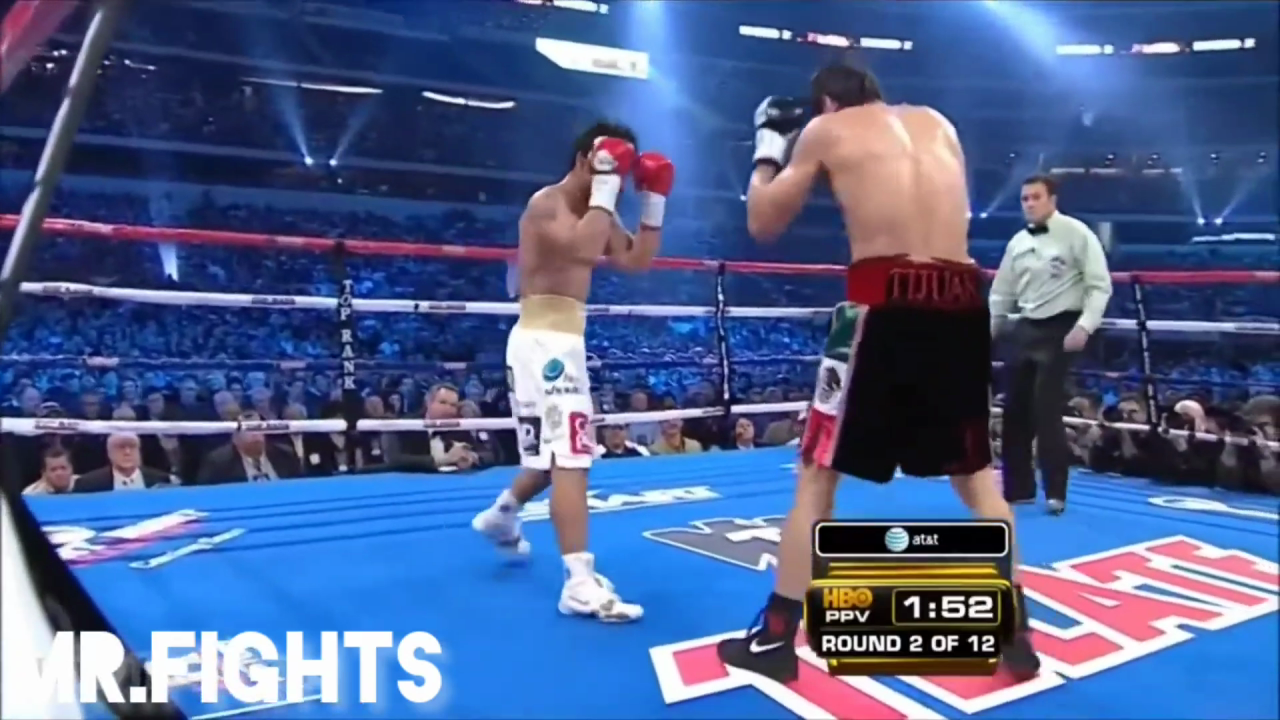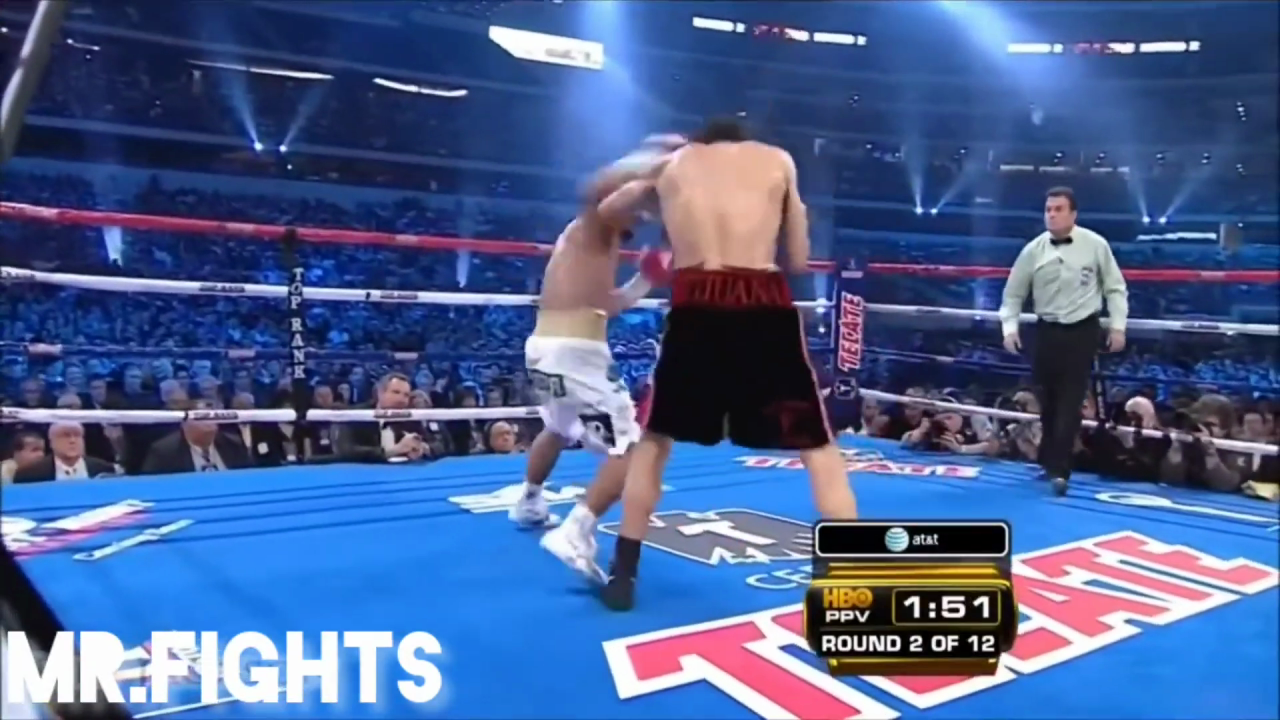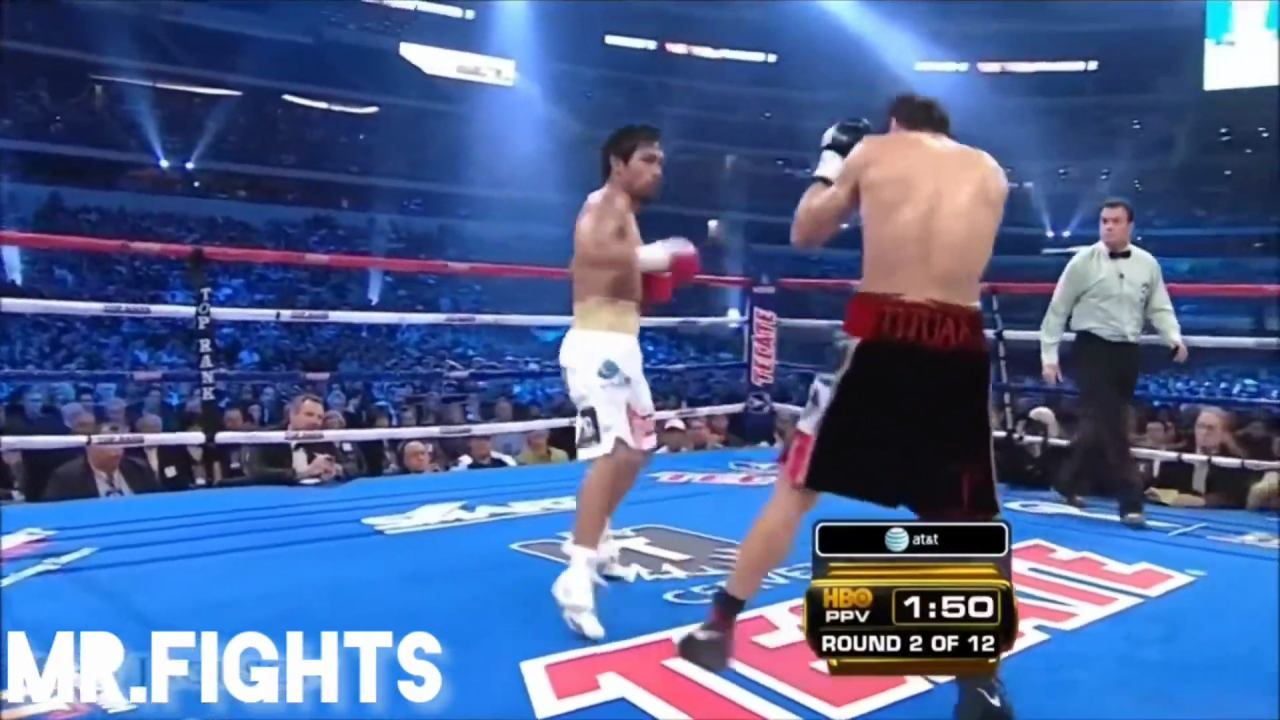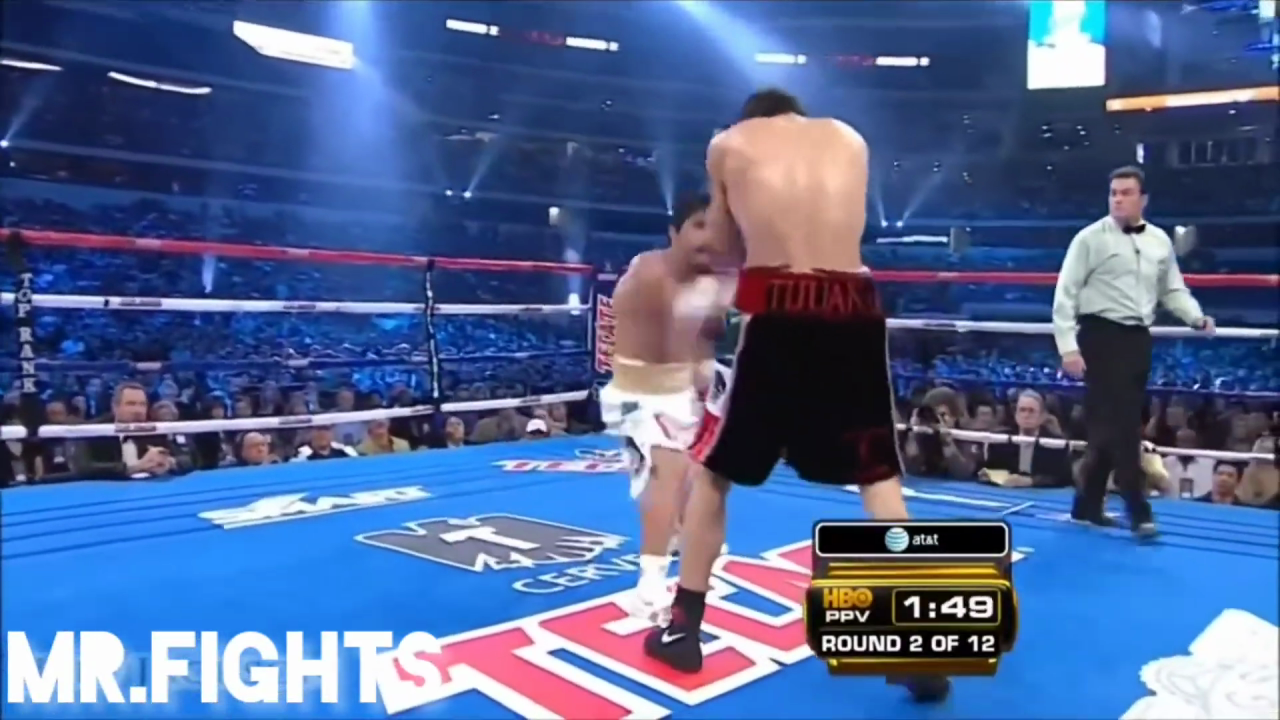
dt=1s
person 1, frame 1
left shoulder: (829, 129)
right shoulder: (937, 124)
left elbow: (763, 222)
left wrist: (771, 144)
left hip: (886, 302)
right hip: (961, 303)
left knee: (819, 469)
right knee: (972, 472)
left ankle: (775, 638)
right ankle: (1012, 630)
person 1, frame 2
left shoulder: (674, 164)
right shoulder: (778, 160)
right elbow: (798, 258)
left hip: (694, 308)
right hip: (765, 308)
left knee: (655, 440)
right knee: (820, 451)
left ankle: (622, 574)
person 1, frame 3
left shoulder: (872, 155)
right shoulder: (991, 172)
left elbow: (805, 234)
left wrist: (834, 162)
left hip: (881, 340)
right hip: (960, 349)
left knee: (797, 486)
right knee: (969, 518)
left ankle: (720, 629)
person 1, frame 4
left shoulder: (729, 145)
right shoulder: (850, 139)
left elbow: (723, 245)
left hip: (775, 313)
right hip: (853, 312)
left knee: (713, 470)
right knee: (879, 479)
left ankle: (683, 627)
person 2, frame 1
left shoulder: (593, 210)
right shoulder: (549, 202)
left elbow: (637, 260)
right elbow: (580, 250)
left wrist: (653, 198)
right wrist: (606, 184)
left hip: (561, 342)
right hip: (544, 343)
left knee: (552, 452)
right knee: (569, 458)
left ankle: (503, 513)
right ankle: (581, 584)
person 2, frame 2
left shoulder: (591, 239)
right shoulder: (596, 221)
right elbow: (597, 188)
left wrist: (642, 280)
right wrist: (646, 161)
left hip: (544, 349)
right hip: (577, 350)
left knee: (559, 432)
right knee: (631, 450)
left ankle: (530, 502)
right ankle: (574, 535)
person 2, frame 3
left shoulder: (620, 212)
right shoulder: (605, 204)
right elbow: (592, 253)
left wrist: (655, 281)
right wrist: (659, 255)
left hip: (621, 348)
right hip: (597, 349)
left knee: (632, 456)
right knee: (620, 456)
left ankle: (594, 547)
right ankle: (578, 578)
person 2, frame 4
right shoulder: (648, 271)
left hip: (680, 396)
right hip: (636, 400)
right knee: (673, 470)
left ankle: (675, 531)
right ankle: (651, 586)
person 3, frame 1
left shoulder: (1076, 234)
right shoulder: (1018, 242)
left elbow: (1100, 285)
right elbow: (1002, 293)
left wrist: (1084, 326)
right wrist: (988, 331)
left hip: (1060, 330)
right hip: (1026, 329)
left knee: (1045, 407)
right knee: (1016, 409)
left ankle: (1056, 490)
right ankle: (1017, 486)
person 3, frame 2
left shoulder: (1096, 245)
right shoulder: (1033, 250)
left elbow: (1115, 288)
right elbow: (1013, 293)
left wrist: (1118, 326)
right wrist: (1010, 328)
left hip: (1083, 331)
right hip: (1048, 332)
left knee: (1070, 401)
right knee: (1050, 401)
left ankle: (1061, 470)
right ankle: (1052, 462)
person 3, frame 3
left shoulder: (1148, 264)
right shoulder: (1083, 262)
left elbow: (1159, 309)
right elbow: (1057, 311)
left wrist: (1174, 338)
right wrist: (1049, 356)
left hip: (1127, 352)
right hip: (1092, 350)
left knee: (1100, 426)
right knee: (1110, 426)
left ankle: (1069, 481)
right ankle: (1130, 503)
person 3, frame 4
left shoulder: (1160, 241)
right shoulder: (1090, 239)
left elbow: (1172, 290)
right elbow: (1065, 294)
left wrist: (1195, 316)
right wrist: (1068, 346)
left hip: (1137, 339)
right hip: (1102, 336)
left knee: (1109, 424)
right knee: (1122, 423)
left ankle: (1088, 504)
right ankle: (1139, 512)
